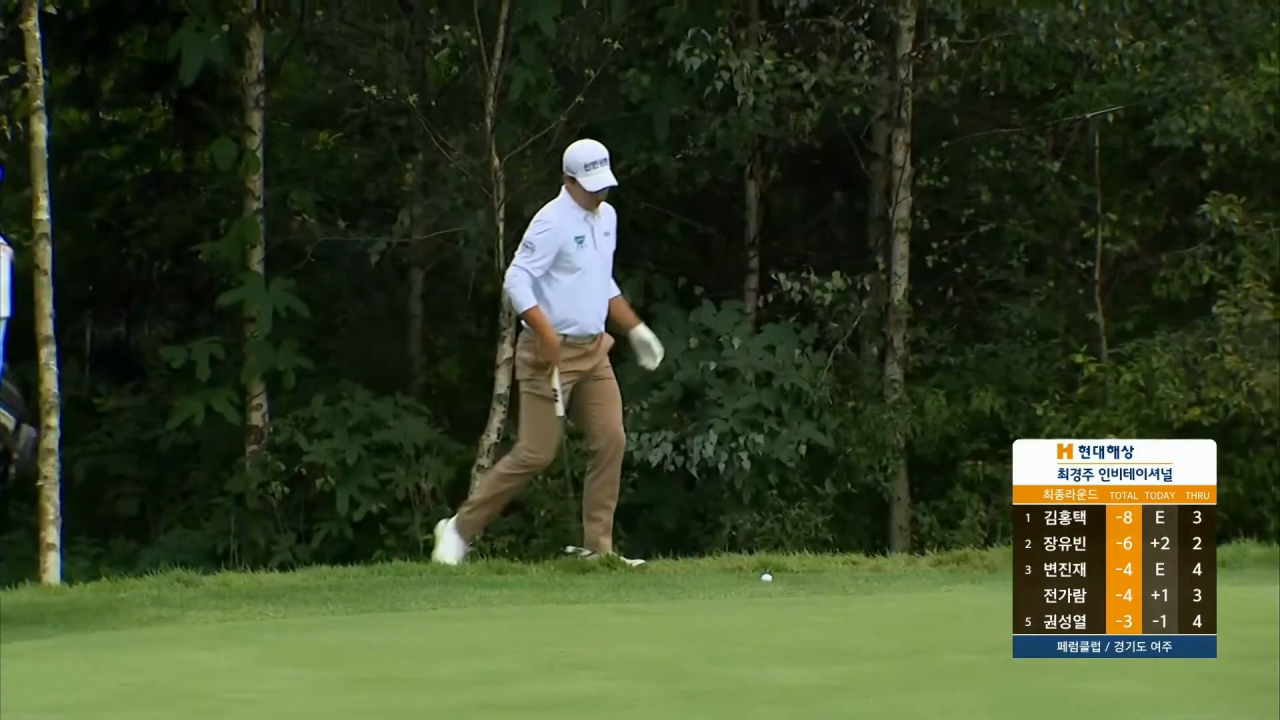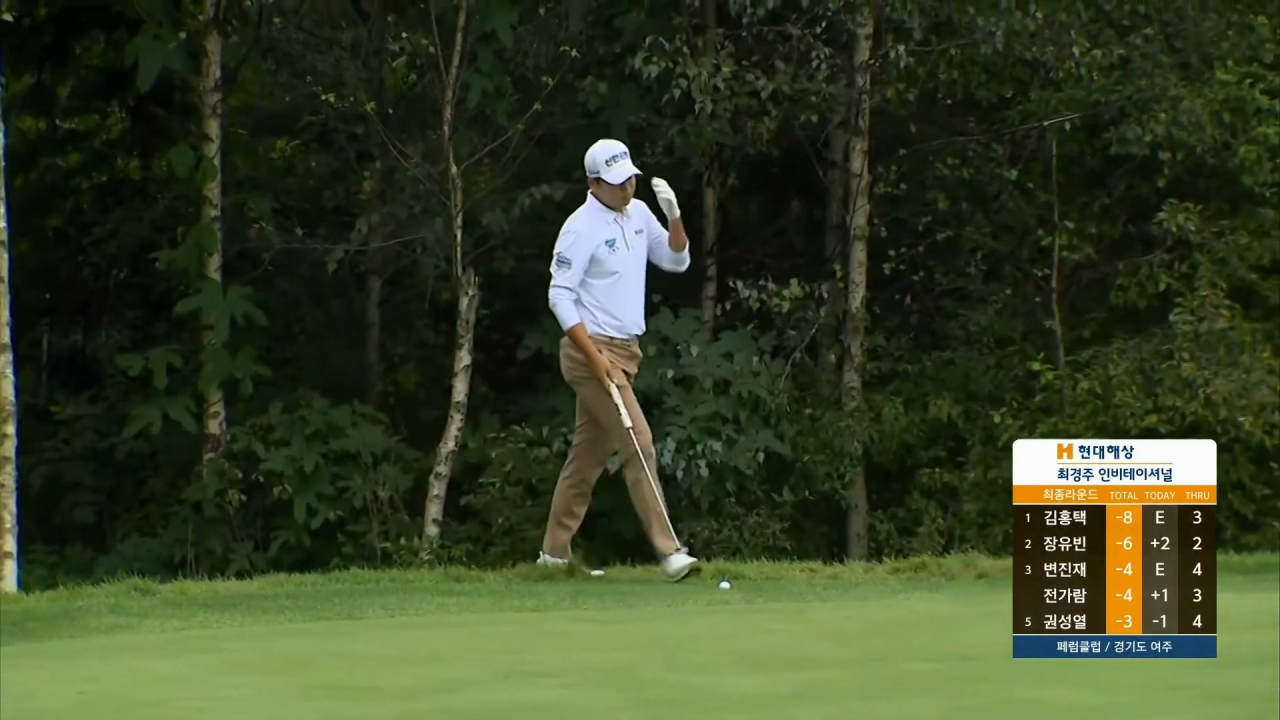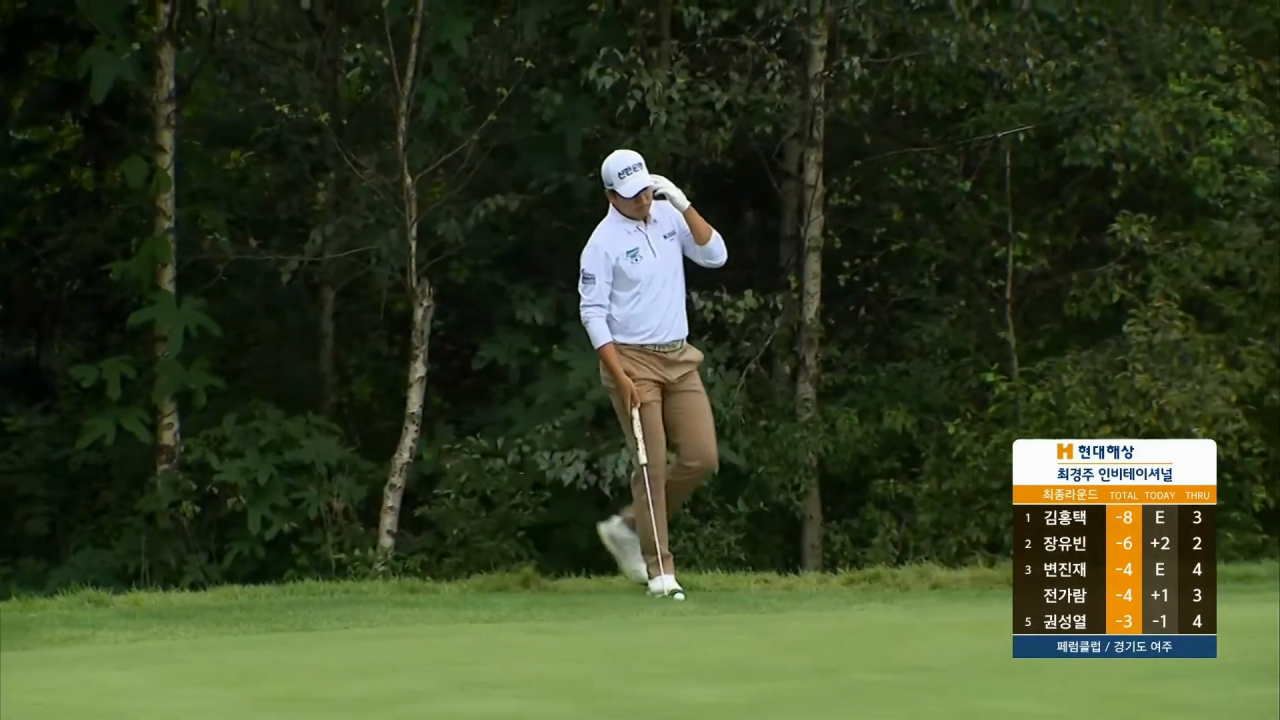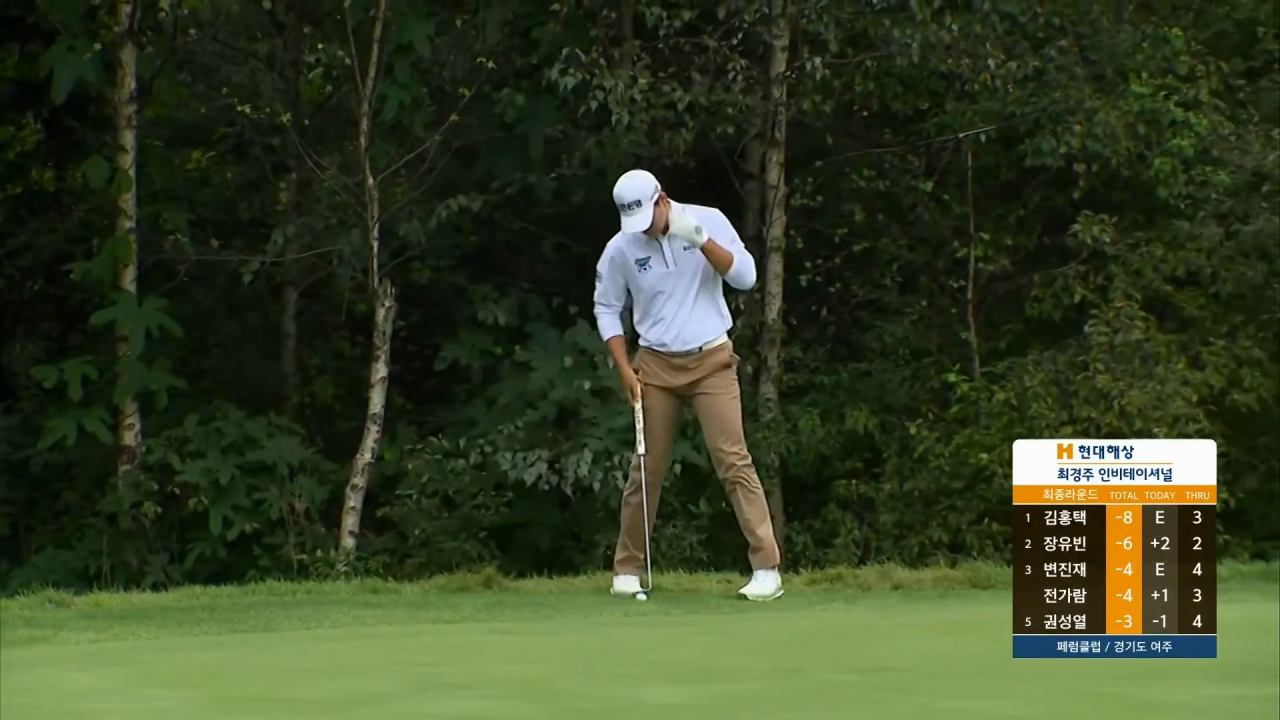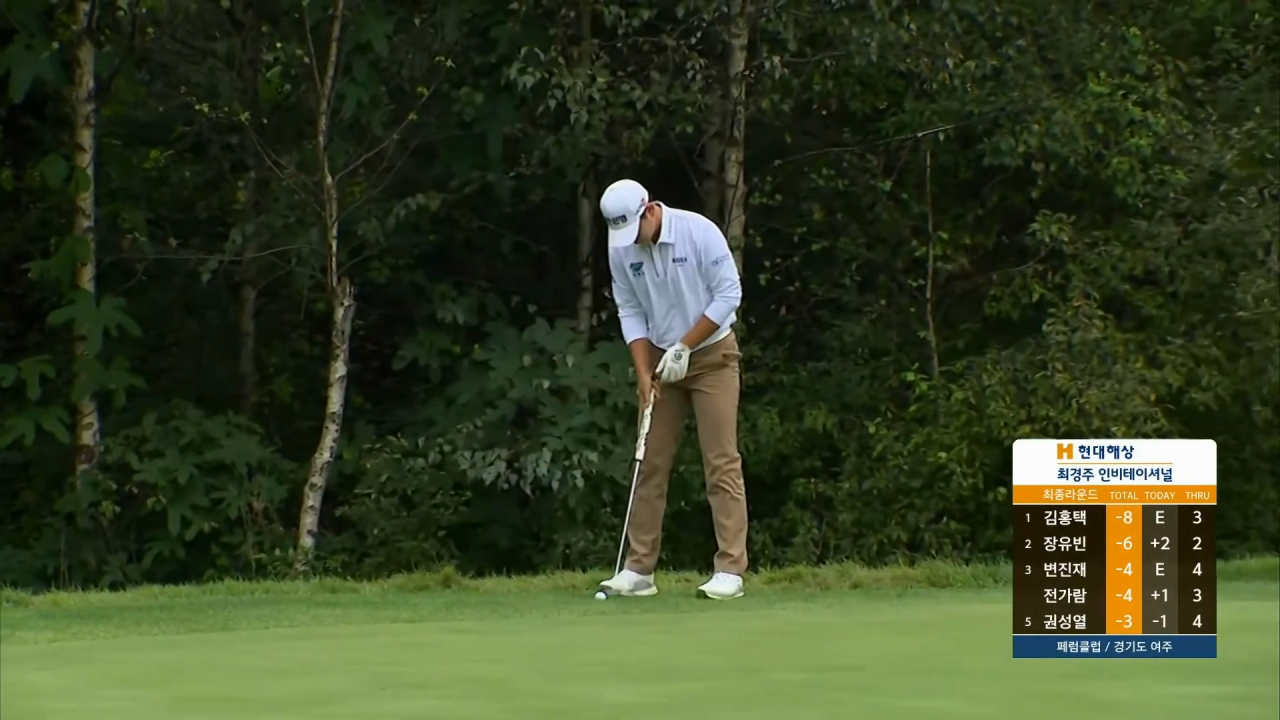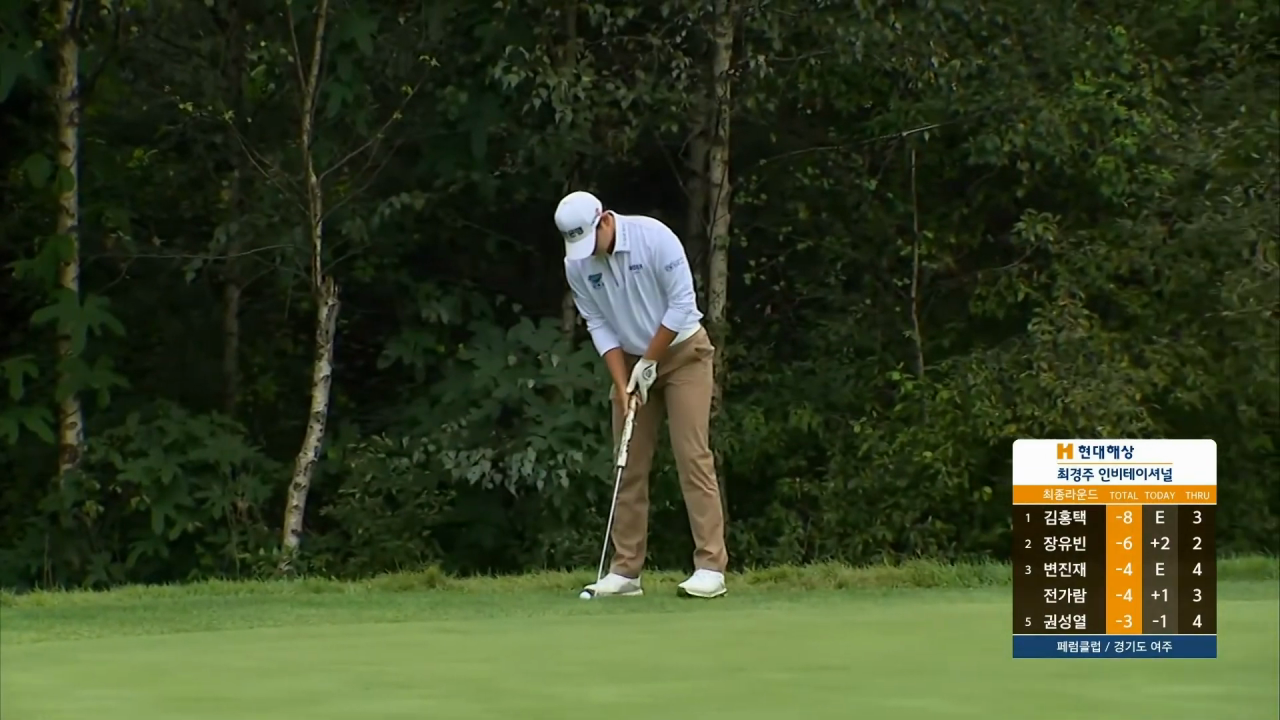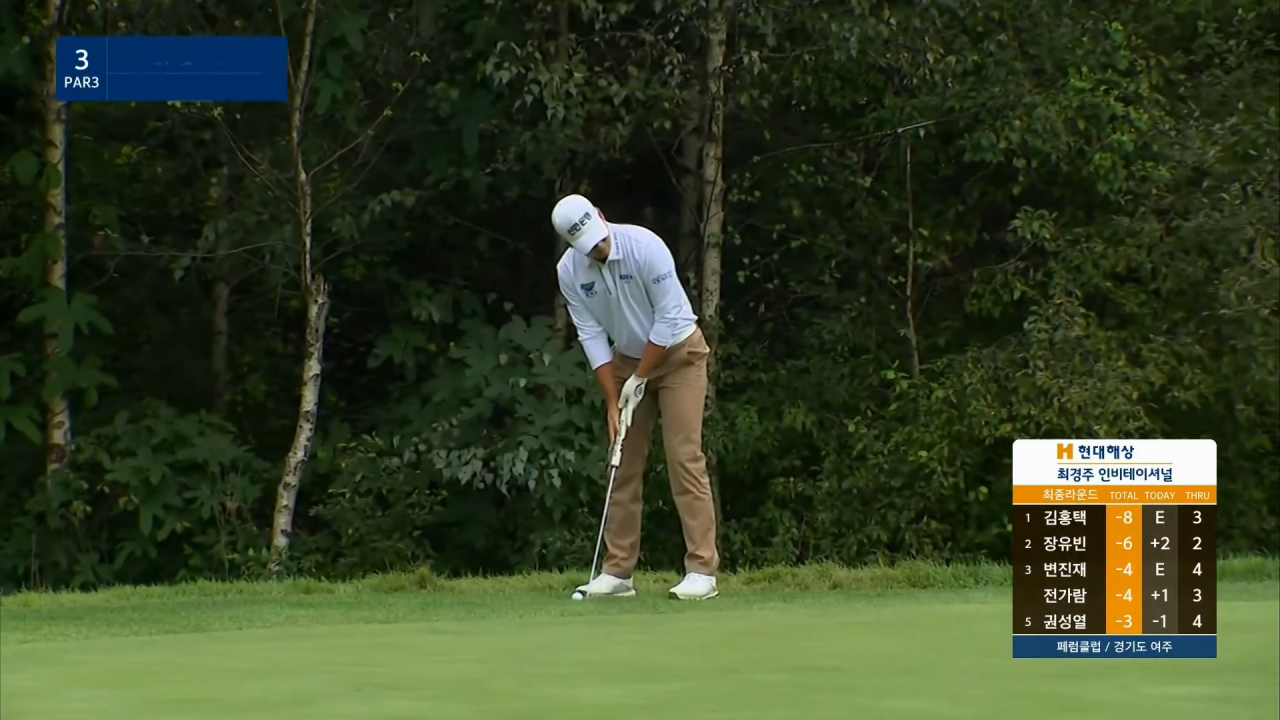
dt=0.4s
person 1, frame 1
left shoulder: (607, 216)
right shoulder: (552, 221)
right elbow: (516, 280)
left wrist: (635, 328)
right wrist: (546, 334)
left hip: (593, 350)
right hip: (546, 352)
left knee: (612, 445)
right knee: (535, 453)
left ankle: (597, 546)
right ankle: (459, 527)
person 1, frame 2
left shoulder: (639, 213)
right shoulder: (580, 227)
left elbow: (676, 260)
right elbow: (560, 296)
left wrist: (673, 213)
right wrist: (592, 354)
left hip: (624, 350)
right hip: (592, 352)
left knee: (588, 455)
right knee: (638, 446)
left ankle: (555, 551)
right ankle: (670, 552)
person 1, frame 3
left shoulder: (670, 216)
right shoulder: (603, 243)
left elbow: (716, 256)
right elbow: (592, 314)
left wrist: (684, 205)
right wrist: (620, 375)
left hip: (681, 358)
right hip: (633, 361)
left knee: (702, 454)
right knee: (652, 465)
left ankle: (627, 527)
right ankle: (657, 567)
person 1, frame 4
left shoulder: (707, 221)
right shoulder: (620, 248)
left elbow: (745, 275)
right elbow: (607, 309)
left wrist: (701, 241)
right wrist: (623, 367)
left hip: (712, 362)
right hip: (655, 365)
left knee: (732, 460)
right knee: (646, 468)
left ankle: (766, 567)
right ankle: (628, 568)
person 1, frame 5
left shoulder: (700, 231)
right shoulder: (619, 251)
left elbow: (728, 296)
right elbow: (630, 313)
left wrist: (684, 347)
right wrist: (643, 372)
left hip: (712, 355)
right hip: (661, 359)
left knee: (720, 461)
right knee: (650, 462)
left ankle: (730, 569)
right ankle: (639, 568)
person 1, frame 6
left shoulder: (654, 236)
right shoulder: (576, 265)
left elbow: (682, 303)
right elbow: (599, 325)
left wrist: (649, 361)
right wrist: (621, 382)
left hip: (683, 352)
right hip: (631, 360)
left knee: (692, 454)
right knee: (630, 465)
left ankle: (711, 566)
right ankle: (626, 570)
person 1, frame 7
left shoulder: (645, 246)
right shoulder: (568, 272)
left elbow: (669, 318)
right elbow: (592, 336)
left wrist: (640, 379)
right wrist: (613, 401)
left hip: (678, 353)
right hip: (627, 359)
left knee: (684, 457)
right knee: (623, 463)
left ankle: (702, 569)
right ankle: (618, 570)
